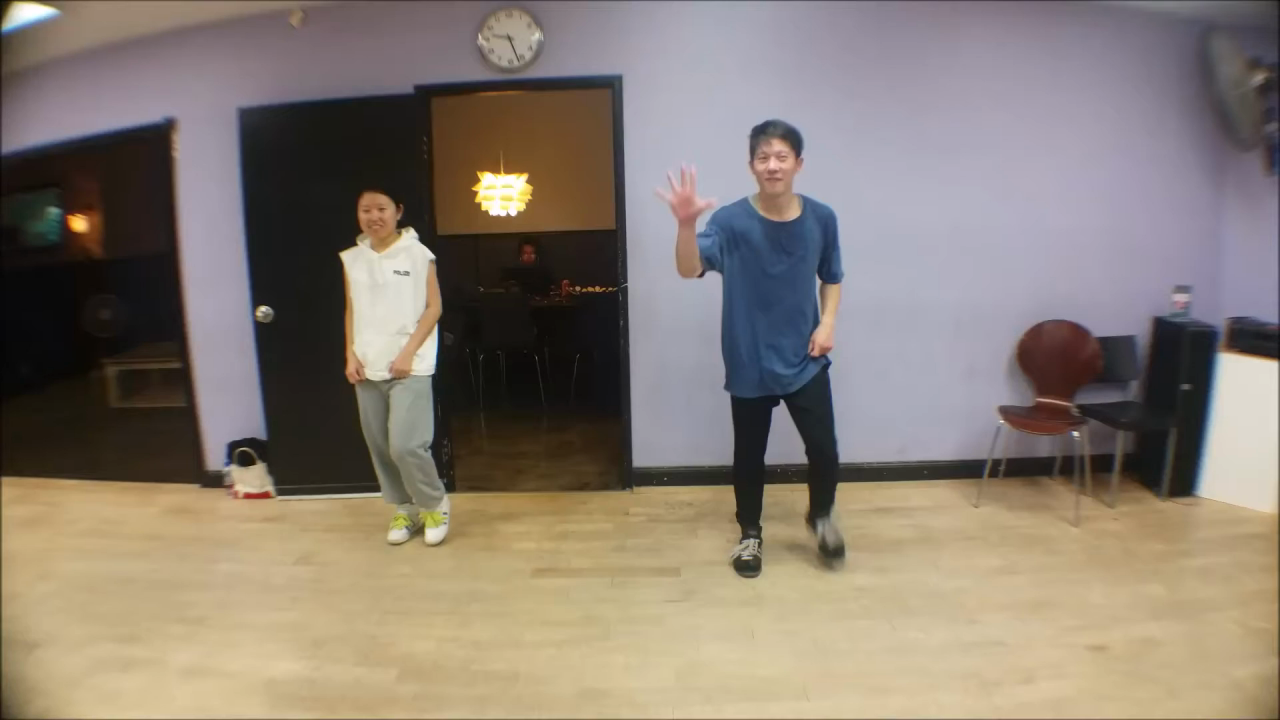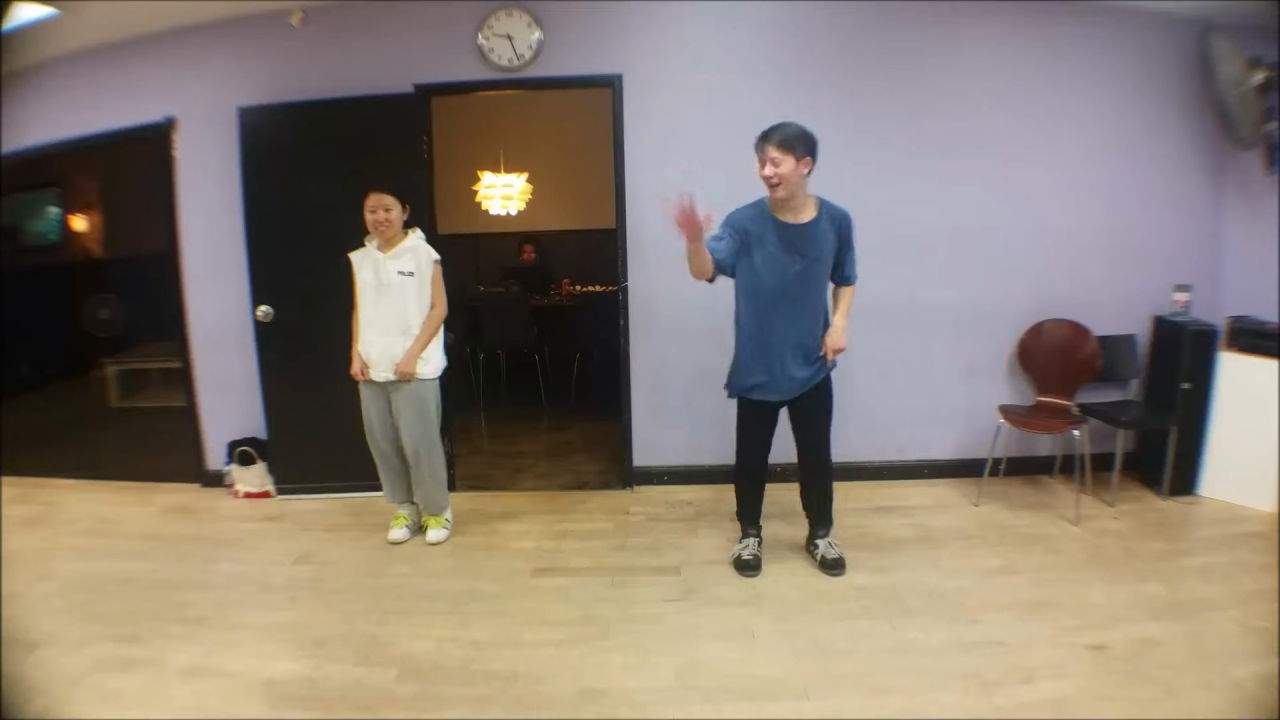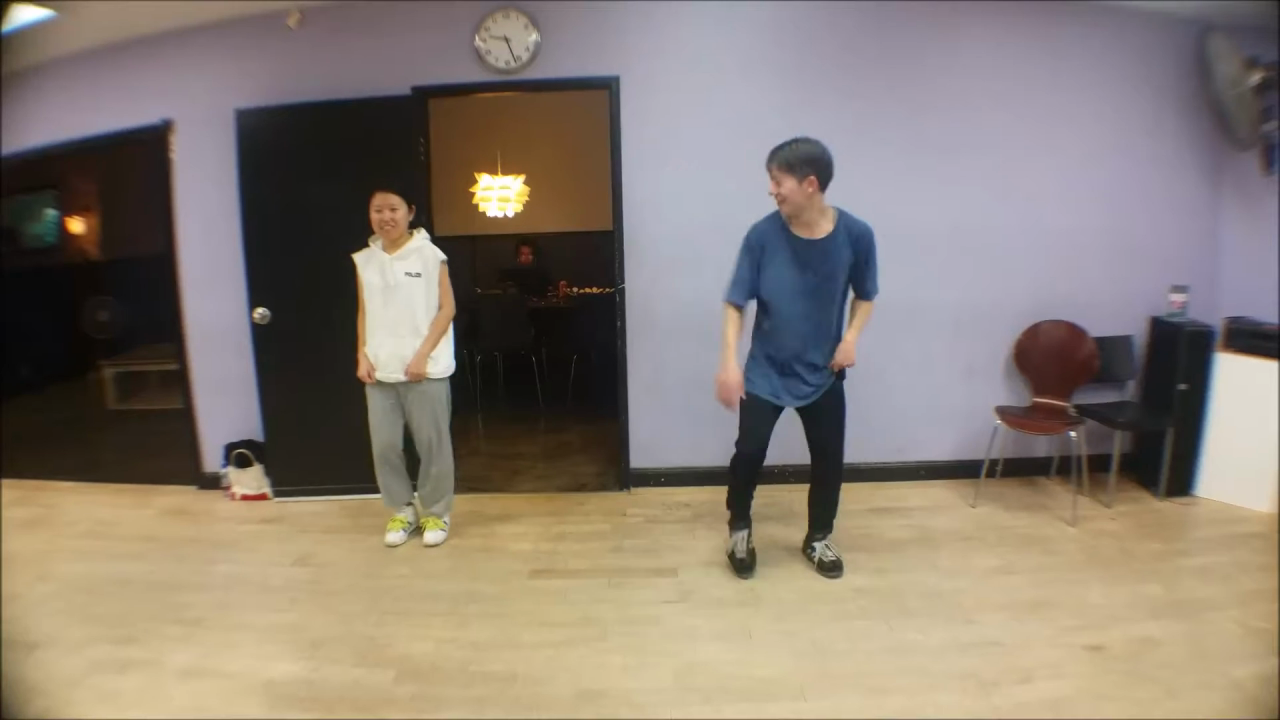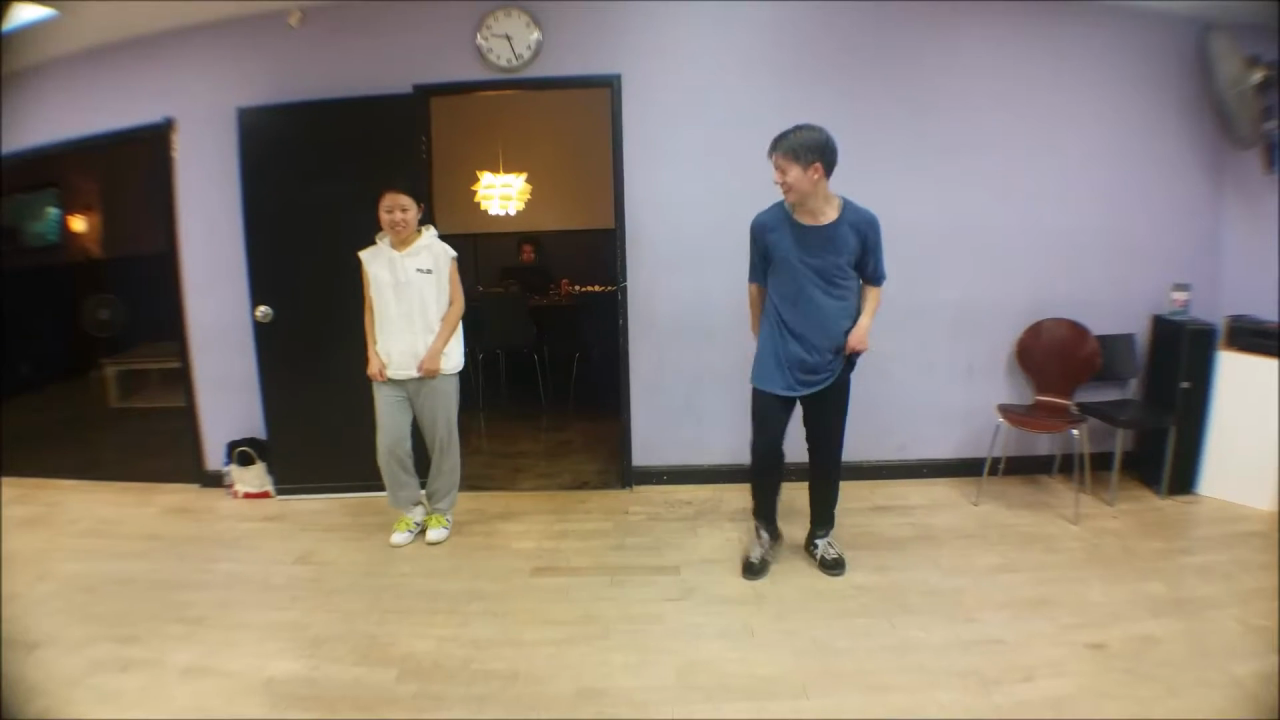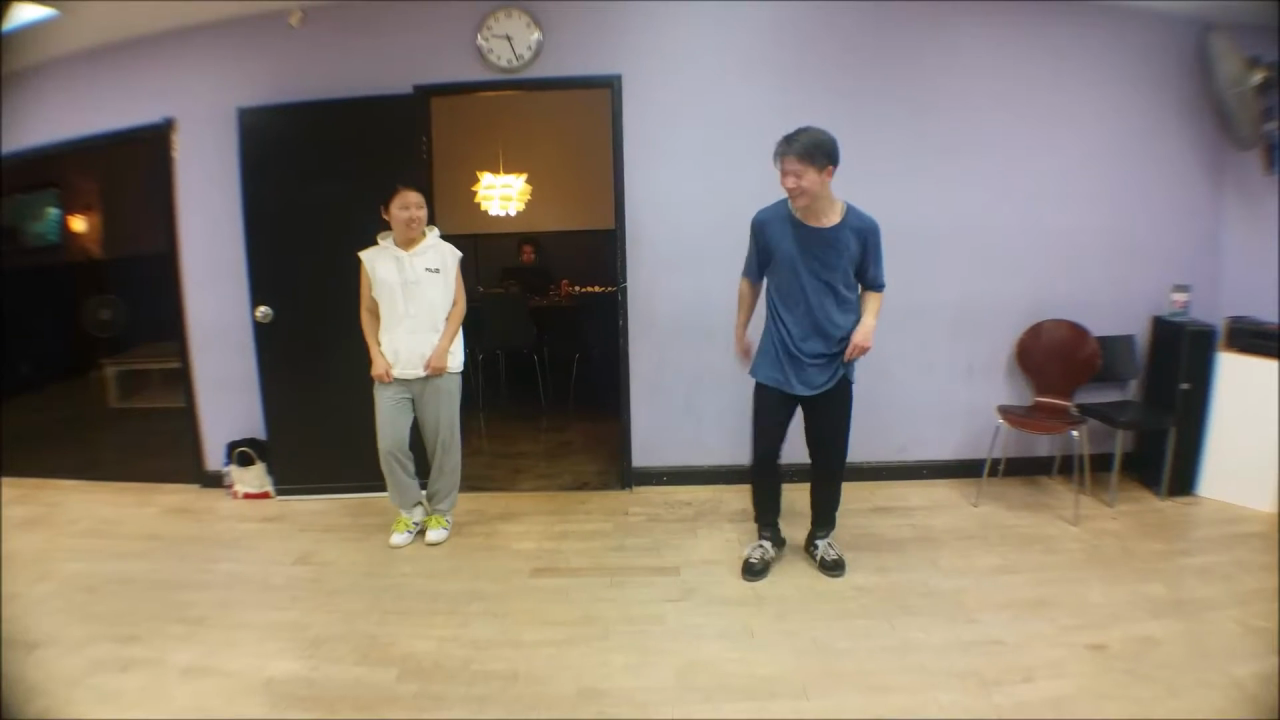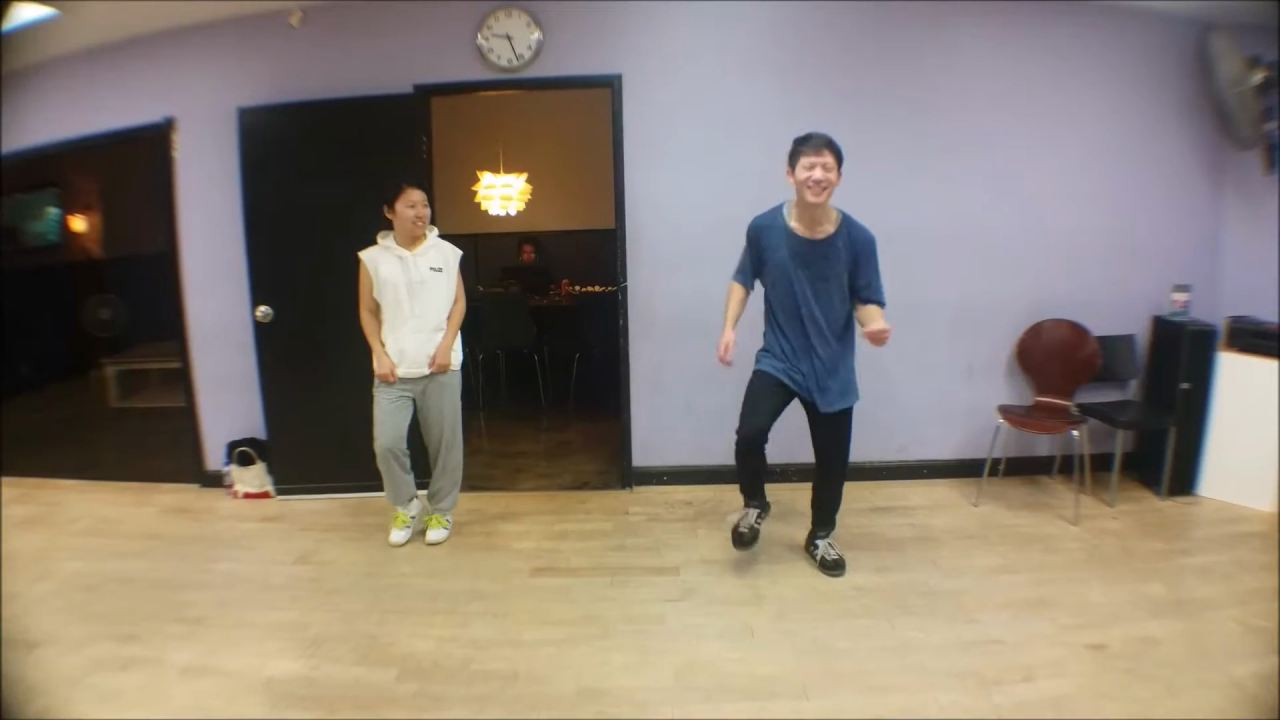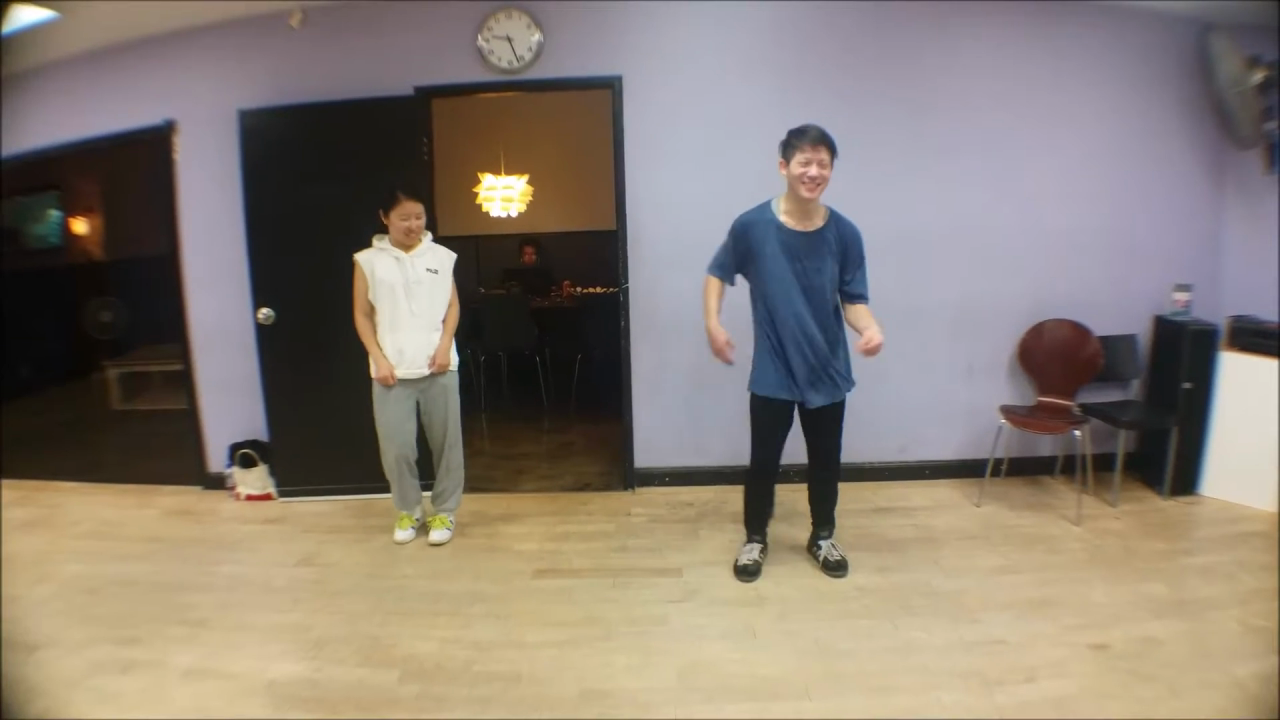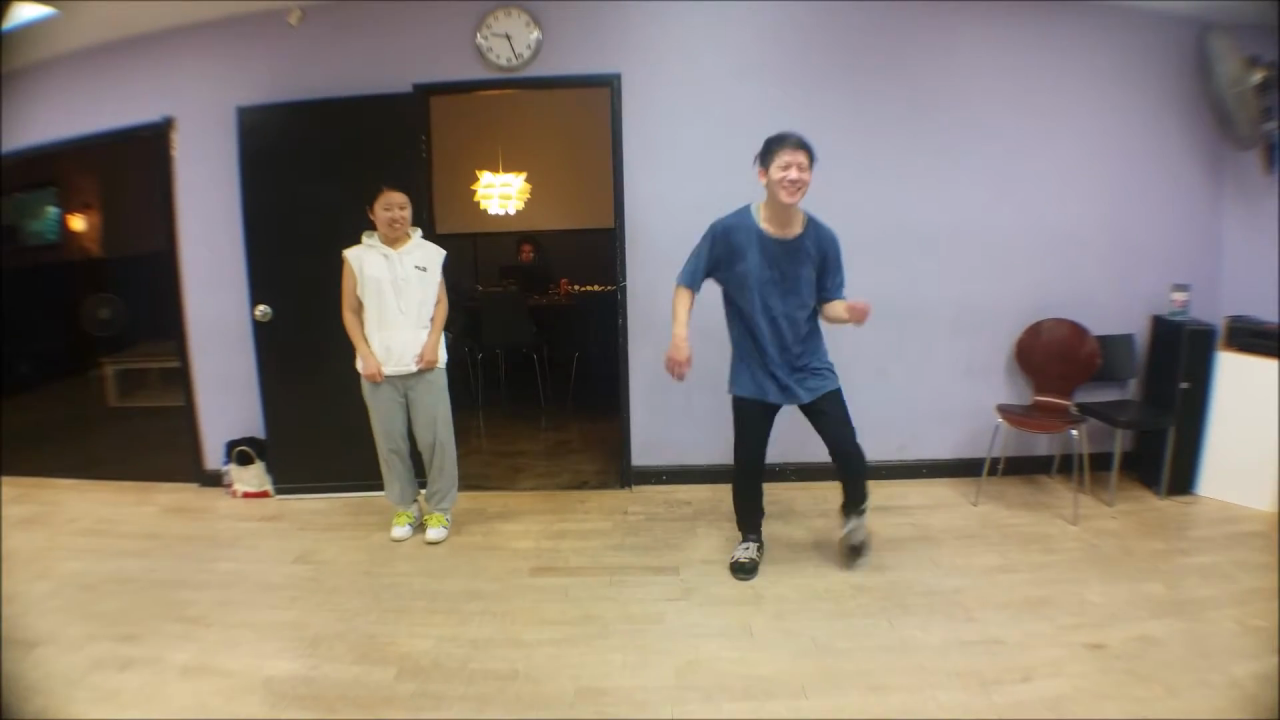
dt=0.2s
person 1, frame 1
left shoulder: (821, 219)
right shoulder: (731, 221)
left elbow: (832, 277)
right elbow: (689, 268)
left wrist: (827, 322)
right wrist: (685, 223)
left hip: (805, 361)
right hip: (749, 364)
left knee: (824, 447)
right knee: (749, 455)
left ankle: (822, 516)
right ankle: (750, 534)
person 1, frame 2
left shoulder: (836, 221)
right shoulder: (744, 221)
left elbow: (844, 280)
right elbow: (705, 269)
left wrist: (839, 323)
right wrist: (695, 237)
left hip: (810, 365)
right hip: (756, 368)
left knee: (816, 454)
right knee: (752, 457)
left ankle: (820, 533)
right ankle: (750, 534)
person 1, frame 3
left shoulder: (856, 235)
right shoulder: (761, 236)
left elbow: (864, 295)
right elbow: (736, 302)
left wrist: (850, 339)
right wrist: (730, 361)
left hip: (822, 372)
right hip: (767, 370)
left knee: (829, 460)
right knee: (748, 453)
left ankle: (819, 537)
right ankle: (739, 527)
person 1, frame 4
left shoulder: (860, 223)
right shoulder: (766, 224)
left elbow: (872, 280)
left wrist: (864, 323)
right wrist: (758, 325)
left hip: (831, 363)
right hip: (776, 363)
left knee: (826, 453)
right knee: (766, 450)
left ankle: (820, 535)
right ankle: (765, 529)
person 1, frame 5
left shoulder: (860, 228)
right shoulder: (767, 222)
left elbow: (871, 287)
right elbow: (751, 277)
left wrist: (866, 325)
right wrist: (740, 330)
left hip: (834, 365)
right hip: (777, 363)
left knee: (829, 454)
right knee: (765, 451)
left ankle: (820, 536)
right ankle: (768, 536)
person 1, frame 6
left shoulder: (858, 239)
right shoulder: (764, 228)
left elbow: (866, 303)
right elbow: (743, 280)
left wrist: (875, 326)
right wrist: (728, 328)
left hip: (833, 370)
right hip: (778, 359)
left knee: (832, 461)
right knee: (749, 434)
left ankle: (820, 535)
right ankle: (754, 503)
person 1, frame 7
left shoulder: (845, 233)
right shoulder: (751, 225)
left elbow: (854, 299)
right elbow: (717, 274)
left wrist: (869, 329)
right wrist: (714, 324)
left hip: (828, 369)
right hip: (774, 370)
left knee: (824, 459)
right knee: (764, 459)
left ankle: (822, 536)
right ankle: (754, 537)
person 1, frame 8
left shoulder: (822, 239)
right shoulder: (729, 230)
left elbow: (827, 301)
right elbow: (687, 282)
left wrist: (847, 313)
right wrist: (680, 335)
left hip: (808, 365)
right hip: (753, 370)
left knee: (846, 449)
right knee: (748, 459)
left ankle: (854, 514)
right ankle: (750, 537)
person 2, frame 1
left shoulder: (417, 254)
right shoulder: (352, 259)
left elbow: (433, 307)
right elbow: (351, 311)
left wrist: (409, 352)
right wrist: (350, 354)
left hip: (409, 367)
right hip: (368, 369)
left knee: (405, 445)
right knee: (380, 447)
left ankle: (434, 503)
right ankle: (405, 509)
person 2, frame 2
left shoulder: (423, 255)
right shoulder: (360, 259)
left elbow: (439, 308)
right elbow: (359, 311)
left wrist: (413, 355)
right wrist: (355, 354)
left hip: (416, 369)
right hip: (373, 370)
left knee: (420, 445)
right knee: (383, 445)
left ankle: (437, 511)
right ankle: (405, 508)
person 2, frame 3
left shoulder: (429, 255)
right shoulder: (365, 260)
left elbow: (446, 308)
right elbow: (364, 312)
left wrist: (422, 355)
right wrist: (362, 356)
left hip: (425, 369)
right hip: (380, 371)
left knee: (432, 445)
right knee: (383, 446)
left ankle: (436, 513)
right ankle: (403, 511)
person 2, frame 4
left shoulder: (440, 253)
right shoulder: (371, 259)
left elbow: (456, 304)
right elbow: (370, 311)
left wrist: (435, 350)
right wrist: (372, 354)
left hip: (436, 367)
right hip: (389, 369)
left knee: (441, 442)
right knee: (390, 446)
left ankle: (440, 511)
right ankle: (410, 511)
person 2, frame 5
left shoulder: (445, 253)
right shoulder: (373, 259)
left elbow: (459, 304)
right elbow: (368, 311)
left wrist: (442, 348)
right wrist: (376, 355)
left hip: (439, 367)
right hip: (393, 369)
left knee: (443, 443)
right knee: (389, 444)
left ankle: (440, 511)
right ankle: (410, 511)
person 2, frame 6
left shoulder: (446, 253)
right shoulder: (373, 258)
left elbow: (459, 302)
right elbow: (368, 312)
left wrist: (446, 346)
right wrist: (381, 356)
left hip: (440, 365)
right hip: (394, 368)
left knee: (445, 441)
right knee: (387, 442)
left ankle: (441, 511)
right ankle: (405, 506)
person 2, frame 7
left shoulder: (440, 257)
right shoulder: (368, 261)
left elbow: (452, 305)
right elbow: (362, 315)
left wrist: (445, 346)
right wrist: (378, 359)
left hip: (437, 367)
right hip: (392, 371)
left knee: (446, 442)
right knee: (397, 448)
left ankle: (444, 511)
right ankle: (408, 510)
person 2, frame 8
left shoulder: (429, 253)
right shoulder: (356, 257)
left elbow: (441, 302)
right elbow: (350, 312)
left wrist: (433, 343)
right wrist: (366, 355)
left hip: (425, 363)
right hip: (380, 366)
left knee: (435, 438)
right knee: (391, 443)
left ankle: (439, 509)
right ankle: (406, 507)
